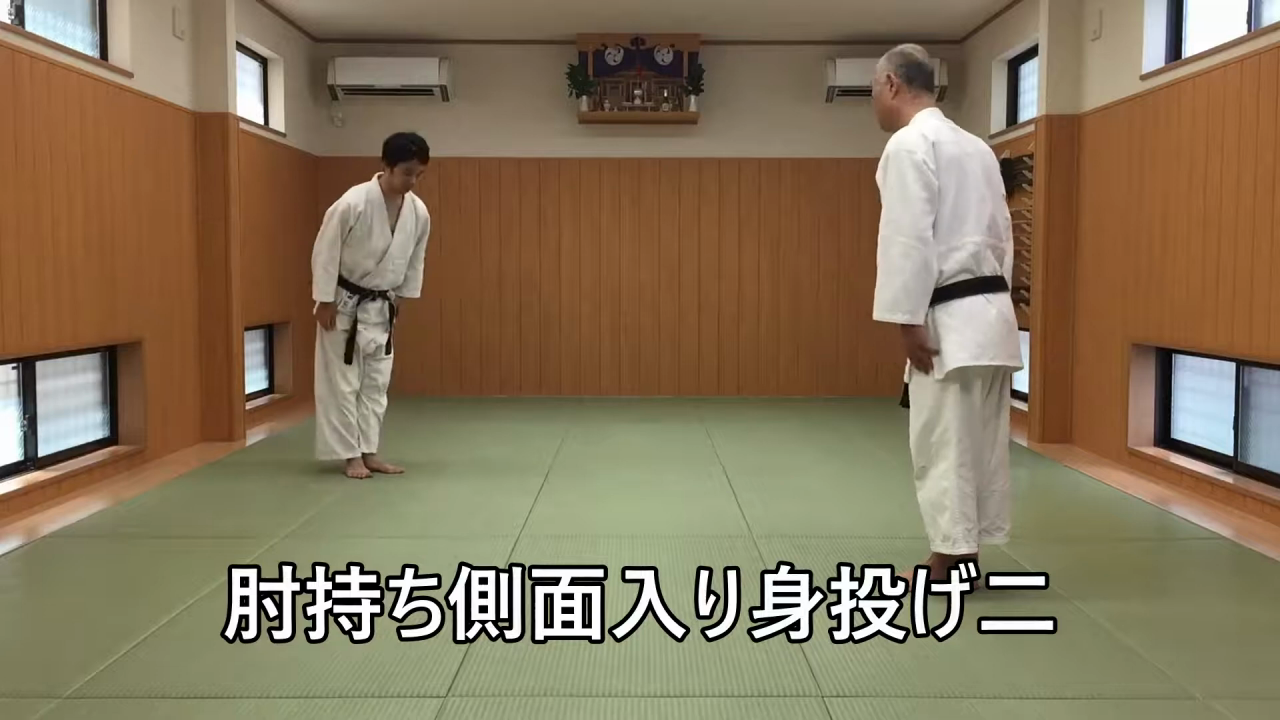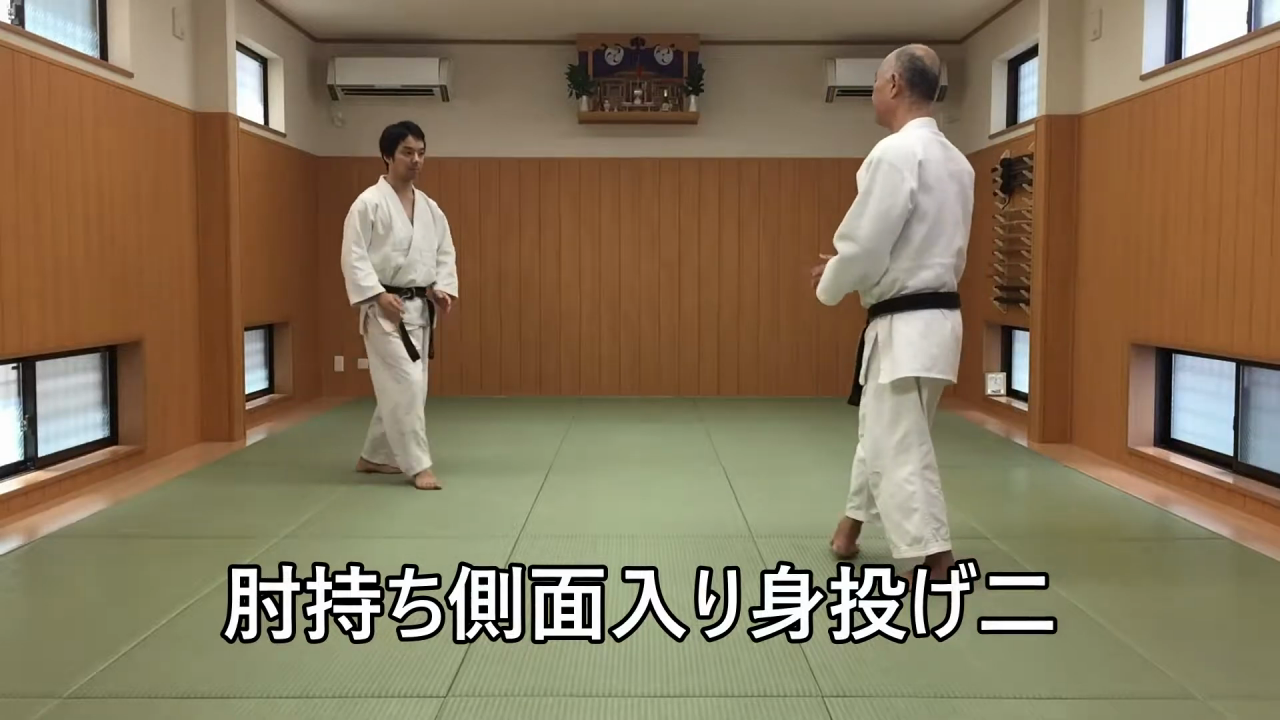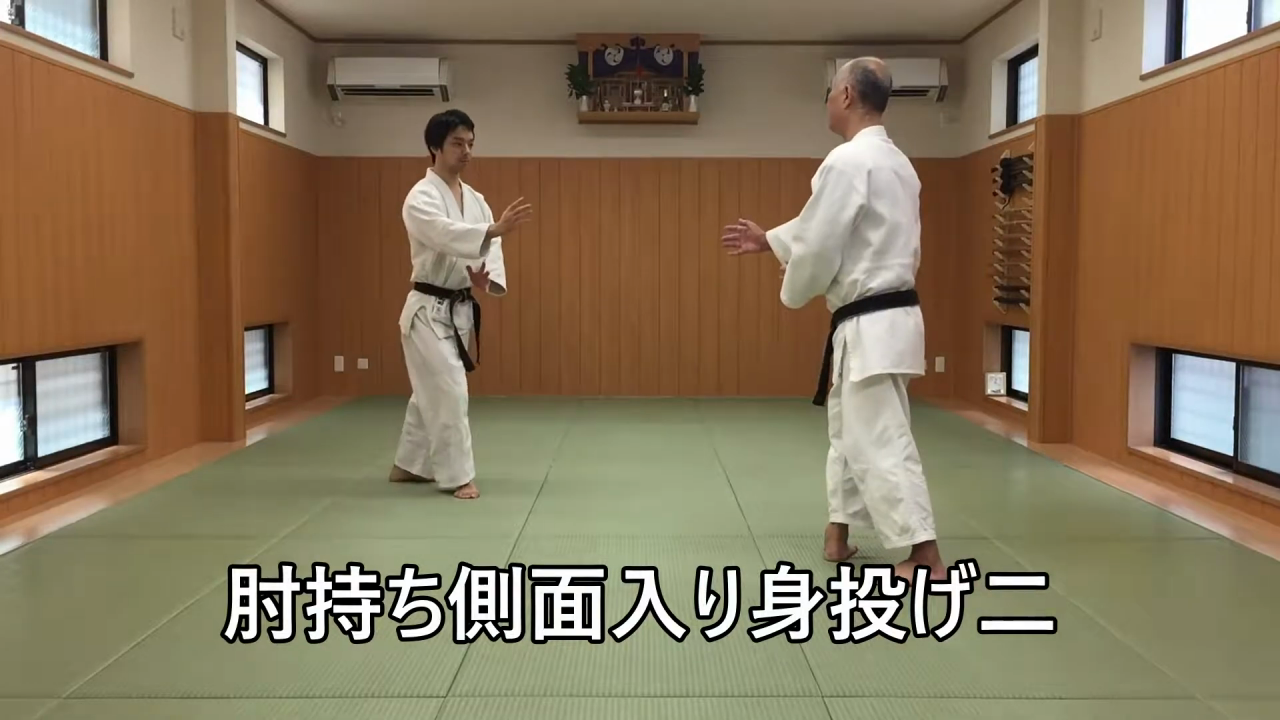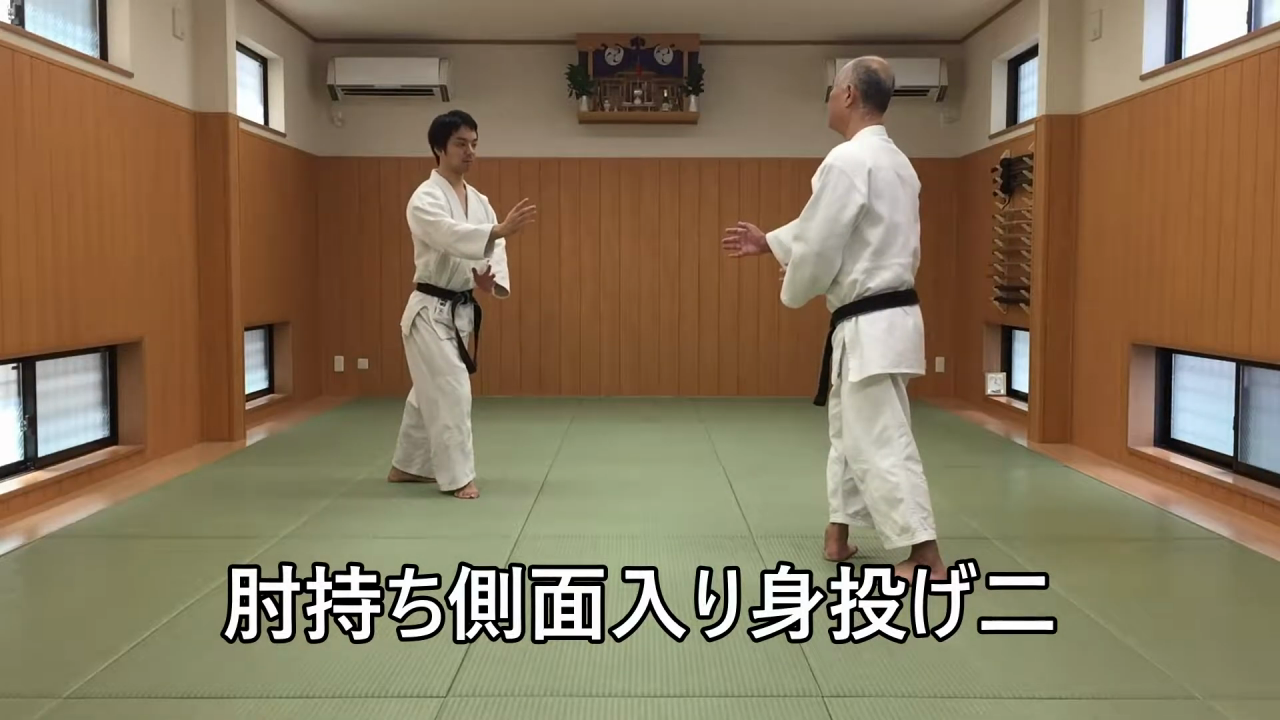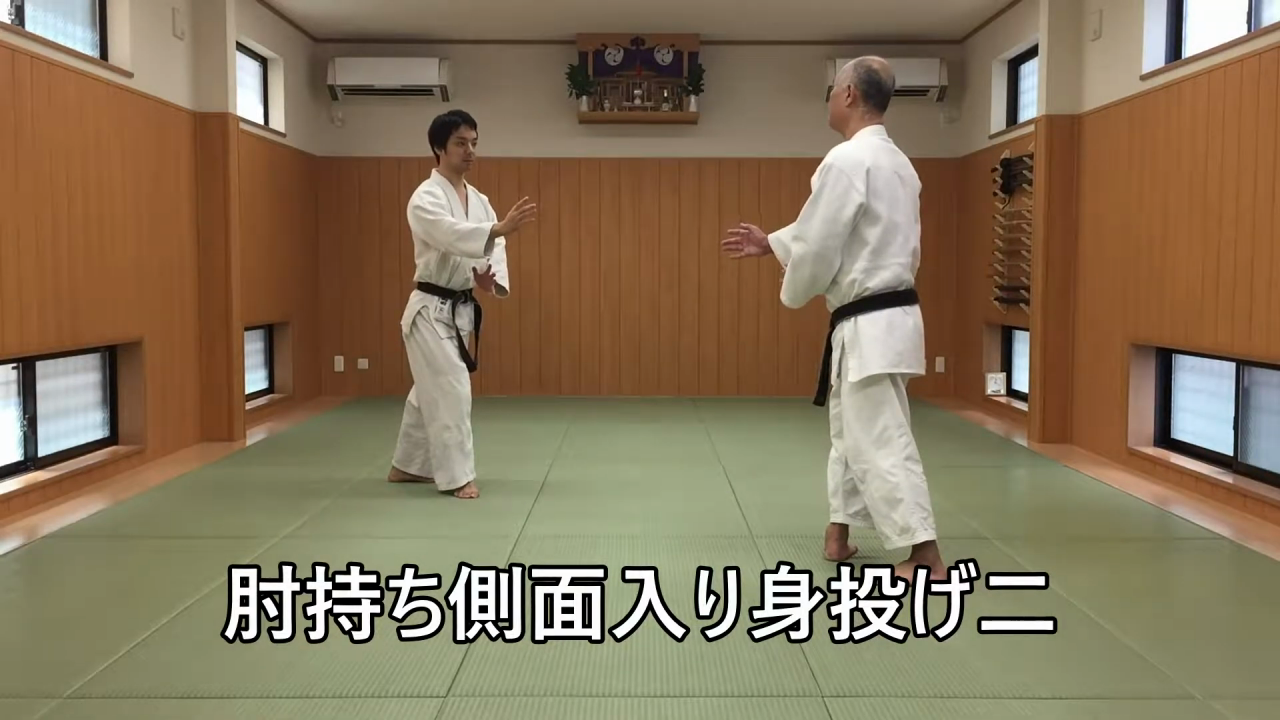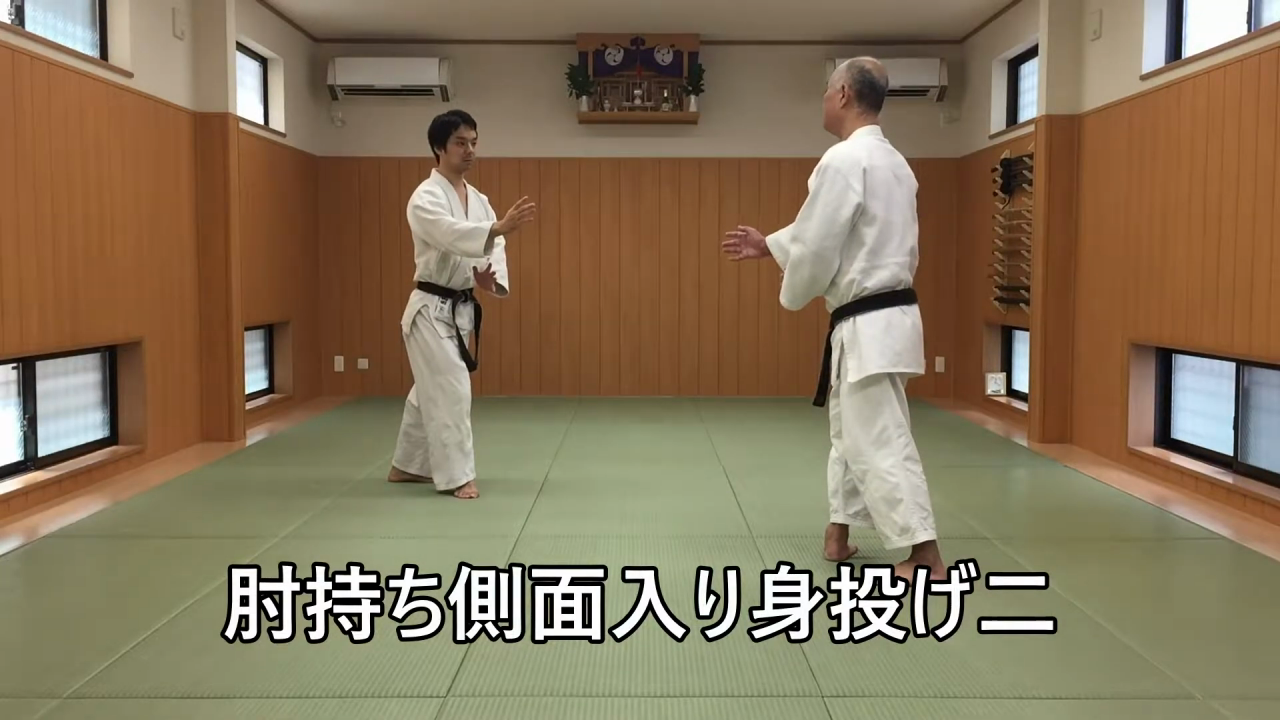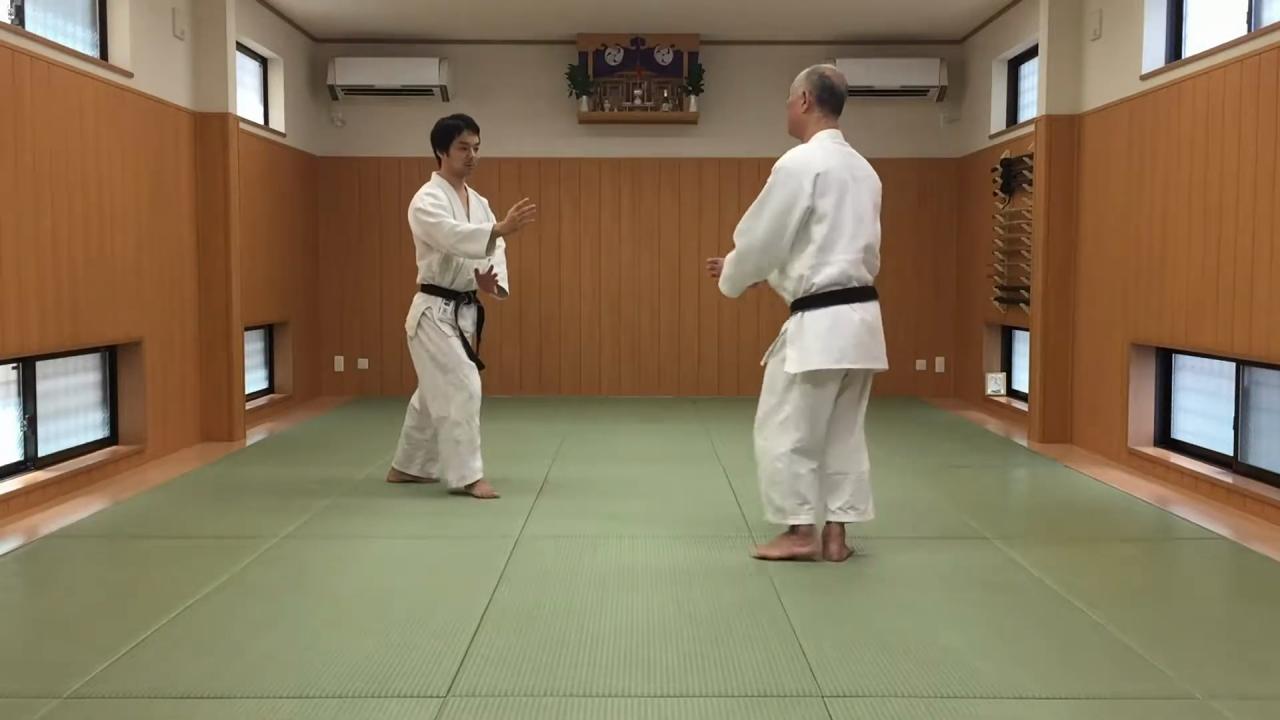
dt=0.7s
person 1, frame 1
left shoulder: (910, 143)
right shoulder: (975, 146)
left elbow: (907, 238)
right elbow: (1001, 233)
left wrist: (907, 321)
left hip: (950, 315)
right hip: (992, 309)
left knee: (942, 445)
right knee: (982, 442)
left ankle: (951, 558)
right ankle: (967, 551)
person 1, frame 2
left shoulder: (896, 153)
right shoulder: (954, 160)
left elbow: (864, 244)
left wrist: (830, 287)
right wrist: (845, 267)
left hip: (905, 324)
right hip: (936, 314)
left knee: (900, 449)
right knee: (879, 432)
left ankle: (936, 560)
right ankle: (851, 528)
person 1, frame 3
left shoulder: (848, 160)
right shoulder: (895, 161)
left elbow: (819, 244)
left wrist: (792, 292)
right wrist: (768, 240)
left hip: (870, 324)
right hip: (885, 316)
left knee: (881, 444)
right knee: (848, 432)
left ankle: (926, 556)
right ankle: (839, 533)
person 1, frame 4
left shoulder: (848, 160)
right shoulder: (894, 161)
left elbow: (820, 245)
left wrist: (792, 292)
right wrist: (769, 242)
left hip: (869, 324)
right hip: (884, 316)
left knee: (880, 444)
right knee: (849, 432)
left ankle: (927, 557)
right ankle: (839, 536)
person 1, frame 5
left shoulder: (848, 160)
right shoulder: (895, 161)
left elbow: (819, 244)
left wrist: (793, 293)
right wrist: (771, 243)
left hip: (869, 324)
right hip: (886, 316)
left knee: (881, 444)
right knee: (851, 432)
left ankle: (926, 557)
right ankle: (839, 535)
person 1, frame 6
left shoulder: (844, 160)
right shoulder: (892, 161)
left elbow: (818, 247)
left wrist: (792, 295)
right wrist: (769, 245)
left hip: (868, 323)
right hip: (888, 314)
left knee: (880, 443)
right knee: (850, 434)
left ankle: (925, 556)
right ankle: (838, 534)
person 1, frame 7
left shoulder: (799, 164)
right shoulder: (861, 169)
left elbow: (759, 238)
left wrist: (732, 275)
right wrist: (773, 275)
left hip: (821, 321)
right hip: (861, 314)
left knee: (784, 431)
right knee: (843, 434)
left ankle: (801, 532)
right ankle: (836, 531)
person 2, frame 1
left shoulder: (418, 212)
right shoulder: (354, 203)
left elbow: (414, 260)
right elbow: (326, 252)
left wrist: (402, 298)
right wrist: (325, 302)
left hip: (380, 306)
right hip: (345, 303)
left knee: (376, 383)
right knee: (341, 382)
left ankle: (368, 452)
right ankle: (350, 455)
person 2, frame 2
left shoulder: (429, 208)
right shoulder: (369, 203)
left elbow: (444, 254)
right elbow: (353, 257)
left wrist: (443, 289)
right wrist: (378, 296)
left hip: (419, 308)
right hip: (385, 310)
left knee: (411, 388)
right knee: (405, 387)
left ankle: (374, 456)
right ankle: (418, 465)
person 2, frame 3
left shoulder: (474, 199)
right shoulder: (421, 197)
left elbow: (489, 245)
right elbow: (446, 234)
left wrist: (488, 276)
right wrist: (496, 229)
left hip: (458, 309)
right hip: (429, 310)
left knee: (431, 393)
right knee: (449, 393)
left ankle: (409, 465)
right ankle: (458, 475)
person 2, frame 4
left shoulder: (478, 200)
right shoulder: (425, 199)
left elbow: (492, 247)
right elbow: (451, 236)
left wrist: (493, 278)
right wrist: (501, 230)
left hip: (460, 310)
right hip: (431, 310)
left knee: (429, 391)
right knee: (451, 392)
left ankle: (407, 465)
right ankle: (458, 476)
person 2, frame 5
left shoulder: (478, 200)
right shoulder: (426, 198)
left elbow: (493, 246)
right elbow: (451, 234)
left wrist: (493, 278)
right wrist: (501, 228)
left hip: (460, 309)
right hip: (431, 310)
left knee: (429, 391)
right knee: (452, 391)
left ankle: (407, 465)
right ankle: (457, 476)
person 2, frame 6
left shoulder: (477, 199)
right shoulder: (426, 198)
left elbow: (491, 245)
right elbow: (451, 234)
left wrist: (492, 277)
right wrist: (500, 227)
left hip: (460, 308)
right hip: (432, 309)
left knee: (430, 390)
right knee: (451, 391)
left ankle: (407, 465)
right ankle: (457, 475)
person 2, frame 7
left shoulder: (478, 202)
right shoulder: (427, 200)
left elbow: (494, 247)
right elbow: (454, 235)
left wrist: (494, 280)
right wrist: (501, 228)
left hip: (463, 310)
right hip: (434, 311)
left knee: (433, 394)
right knee: (462, 388)
left ankle: (408, 465)
right ankle: (468, 475)
